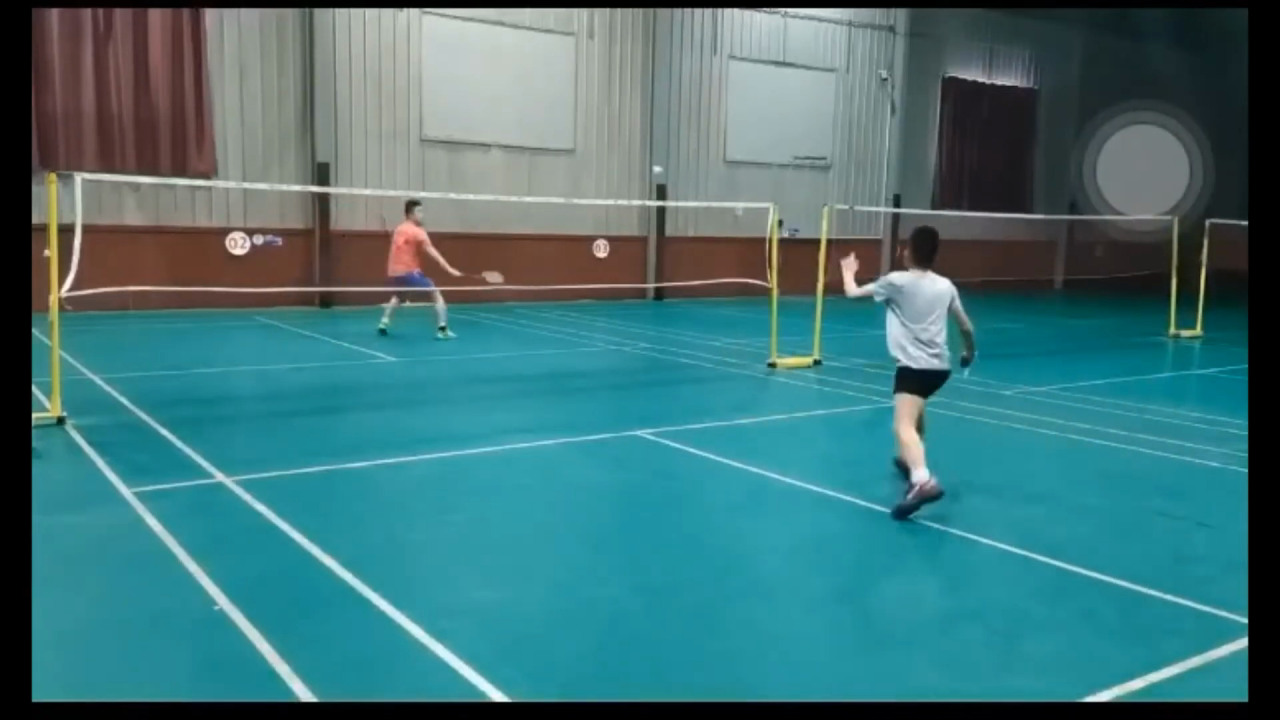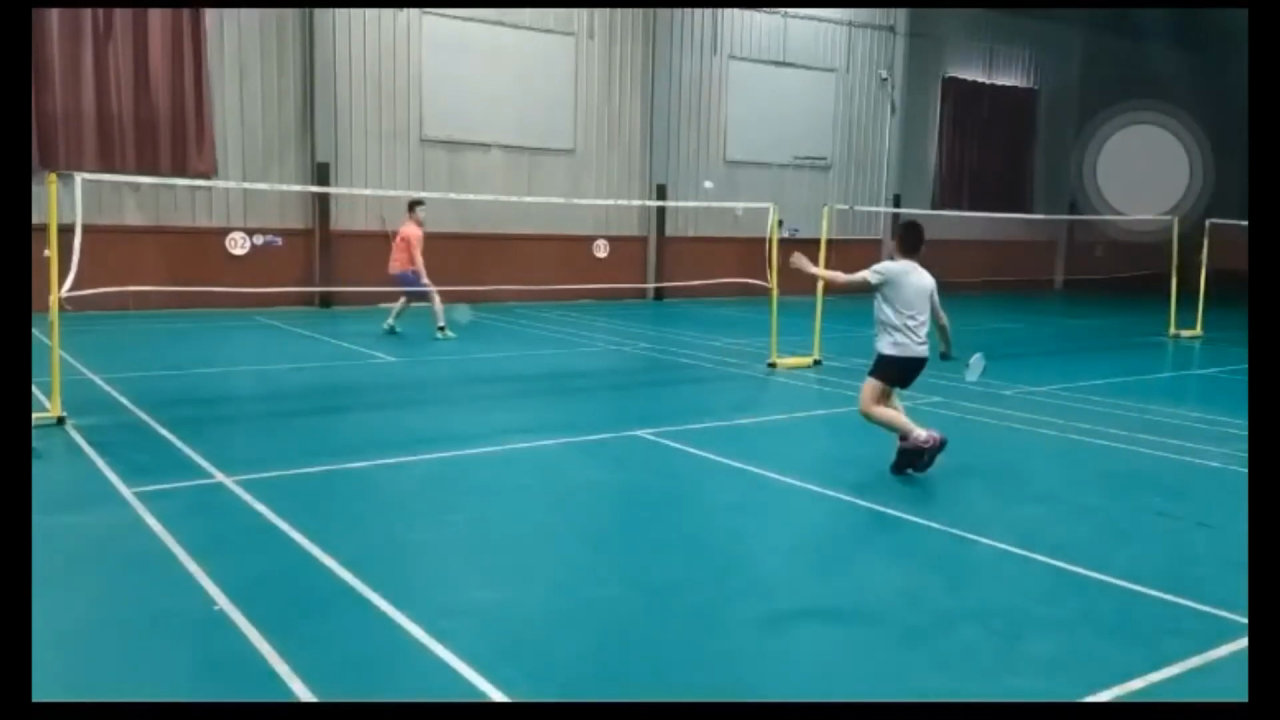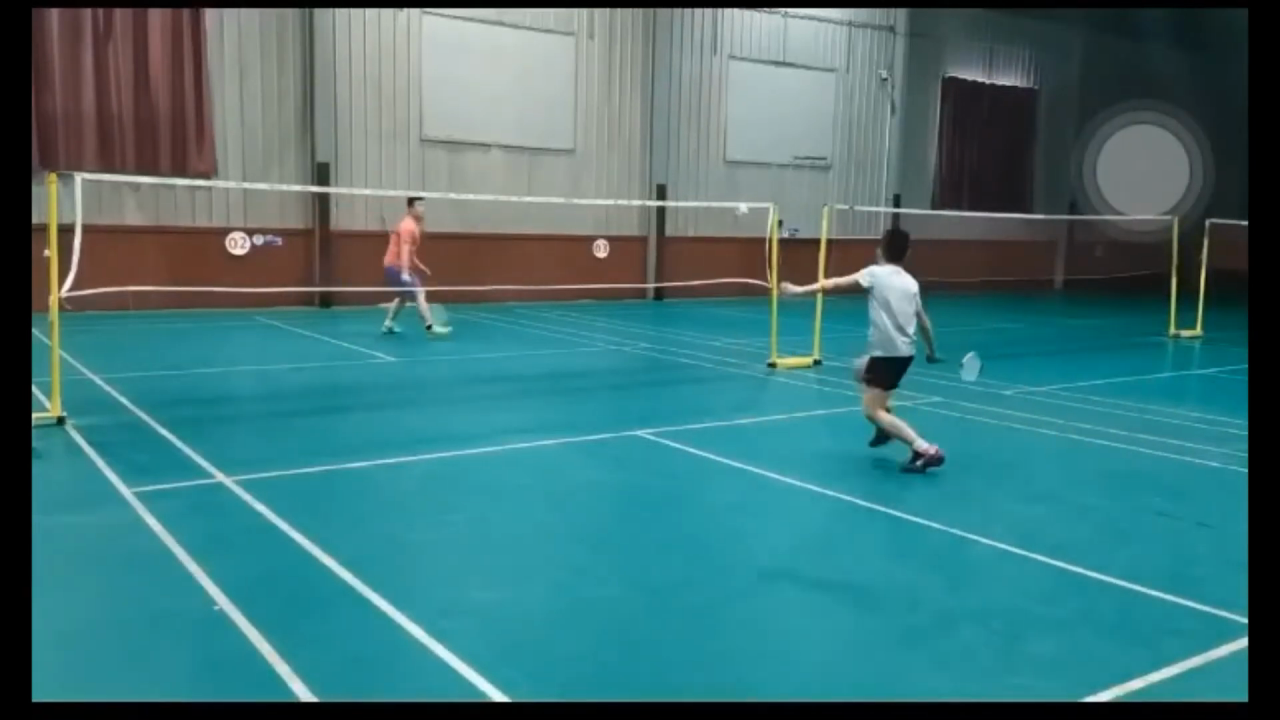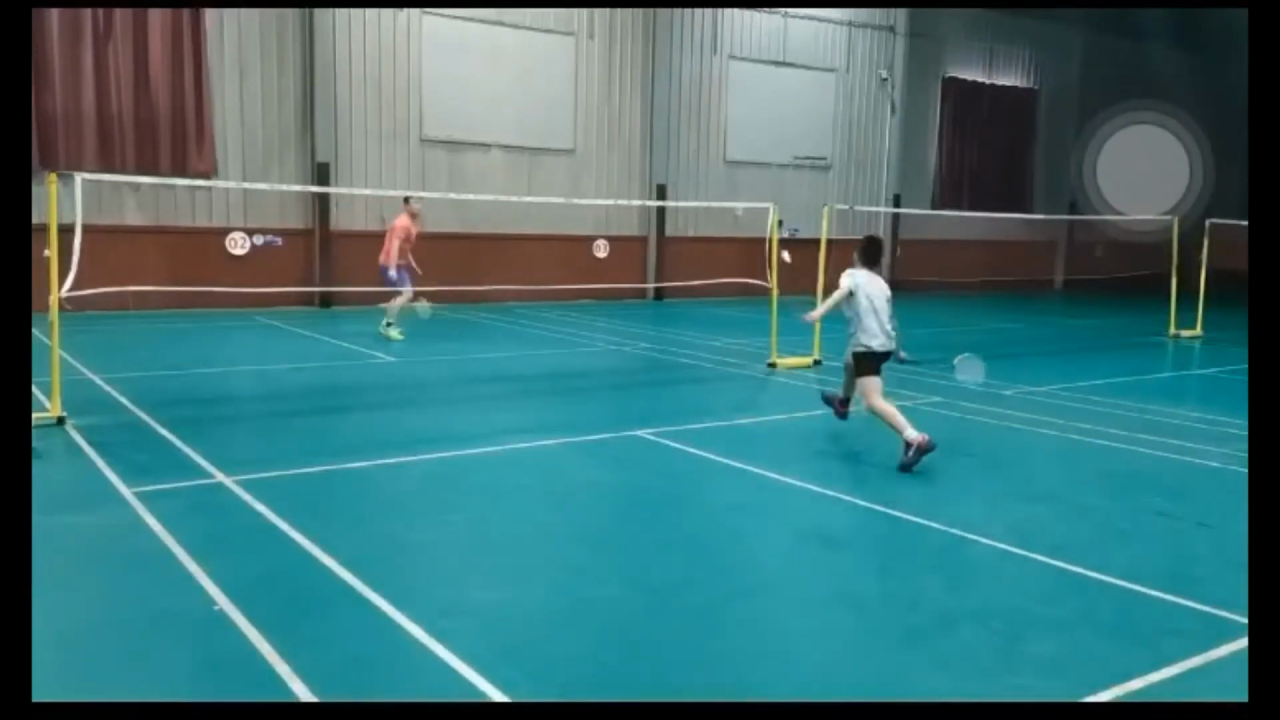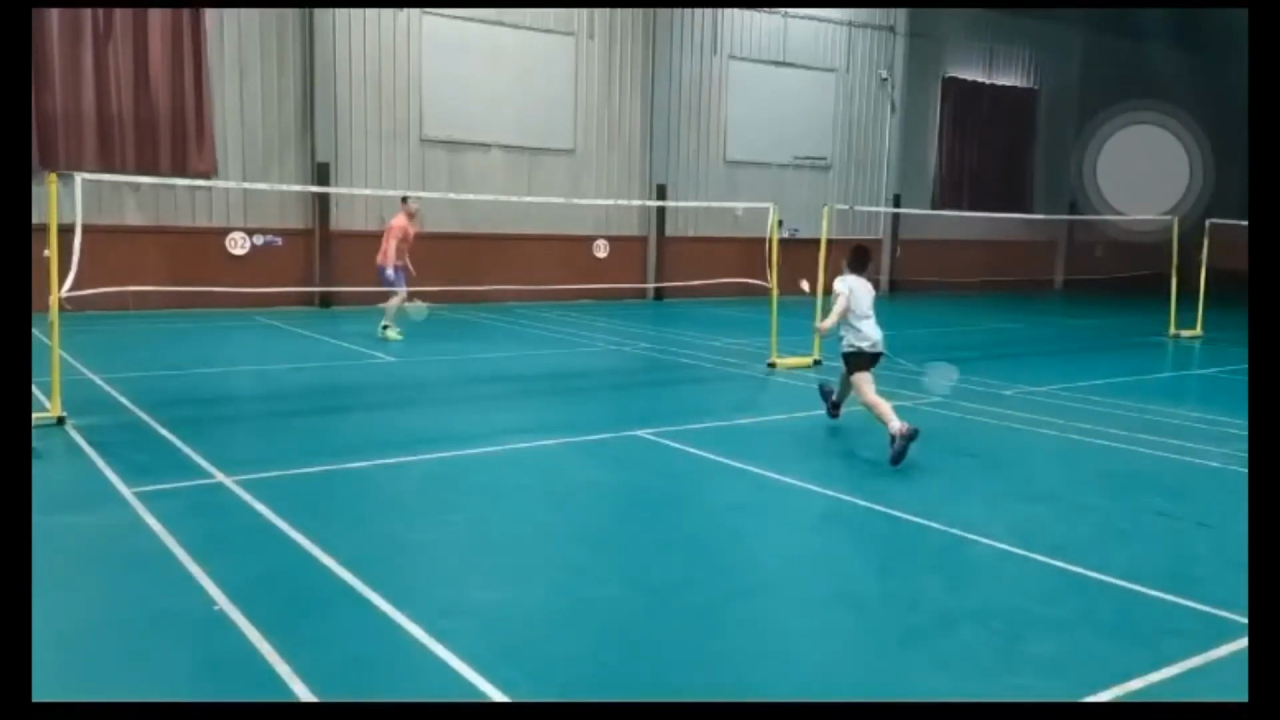
dt=0.1s
person 1, frame 1
left shoulder: (896, 282)
right shoulder: (946, 286)
left elbow: (855, 294)
right elbow: (967, 328)
left wrist: (847, 272)
right wrist: (969, 353)
left hip: (913, 366)
right hip: (940, 366)
left knee: (904, 428)
right knee: (913, 411)
left ankle: (923, 483)
right ankle: (911, 460)
person 1, frame 2
left shoulder: (887, 270)
right shoulder: (928, 279)
left elbow: (845, 280)
right elbow: (941, 321)
left wrist: (810, 268)
right wrist: (947, 347)
left hip: (895, 352)
right hip: (918, 354)
left knee: (868, 406)
right knee: (884, 397)
left ankle: (925, 438)
right ankle: (908, 445)
person 1, frame 3
left shoulder: (876, 273)
right shoulder: (912, 283)
left elbow: (840, 283)
right elbow: (924, 322)
left wrist: (802, 289)
right wrist: (931, 350)
left hip: (887, 354)
right hip: (905, 352)
left knee: (873, 411)
right knee: (863, 374)
left ankle: (925, 450)
right ankle: (885, 427)
person 1, frame 4
left shoulder: (851, 276)
right shoulder: (880, 283)
left elbow: (841, 293)
left wrist: (819, 311)
right wrist: (892, 343)
left hip: (867, 346)
right hip: (884, 344)
left knee: (873, 402)
right knee: (850, 362)
left ankle: (915, 440)
right ankle: (843, 403)
person 1, frame 5
left shoulder: (841, 281)
right shoulder: (868, 287)
left elbow: (842, 301)
left wrist: (829, 321)
left hip: (859, 347)
right hip: (875, 345)
left knee: (867, 395)
right knee: (848, 372)
left ankle: (898, 429)
right ankle: (835, 403)
